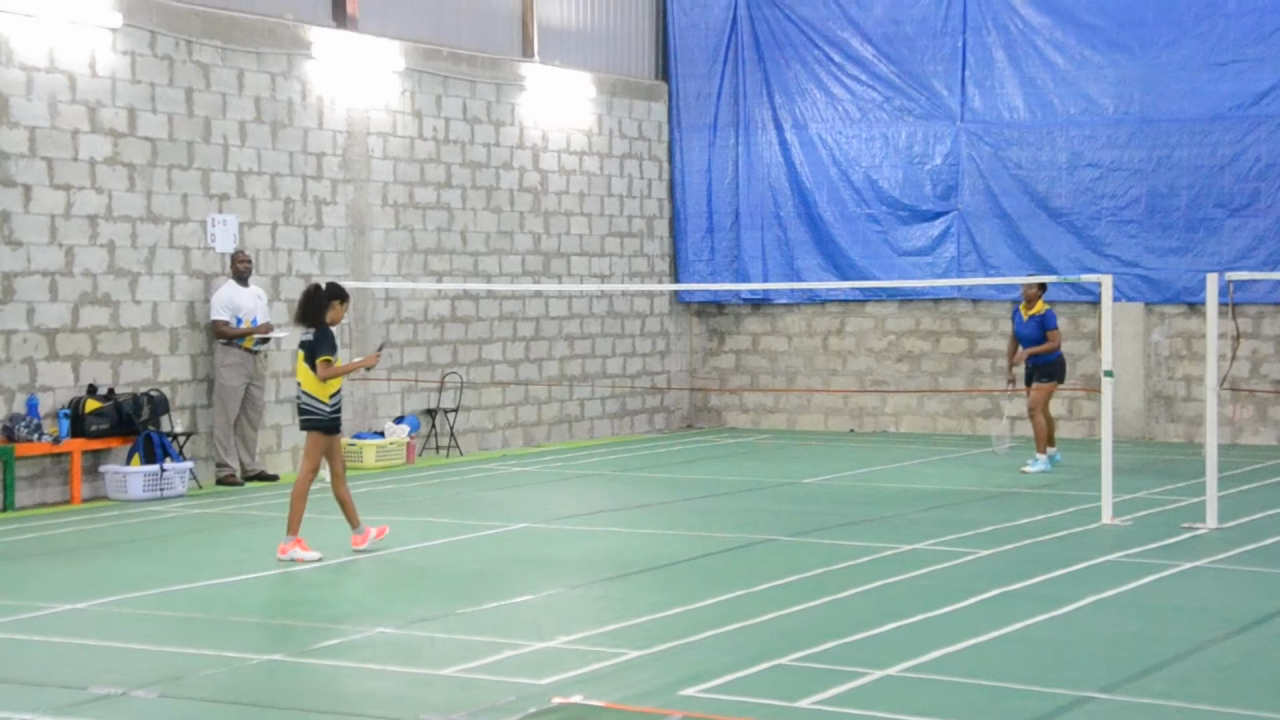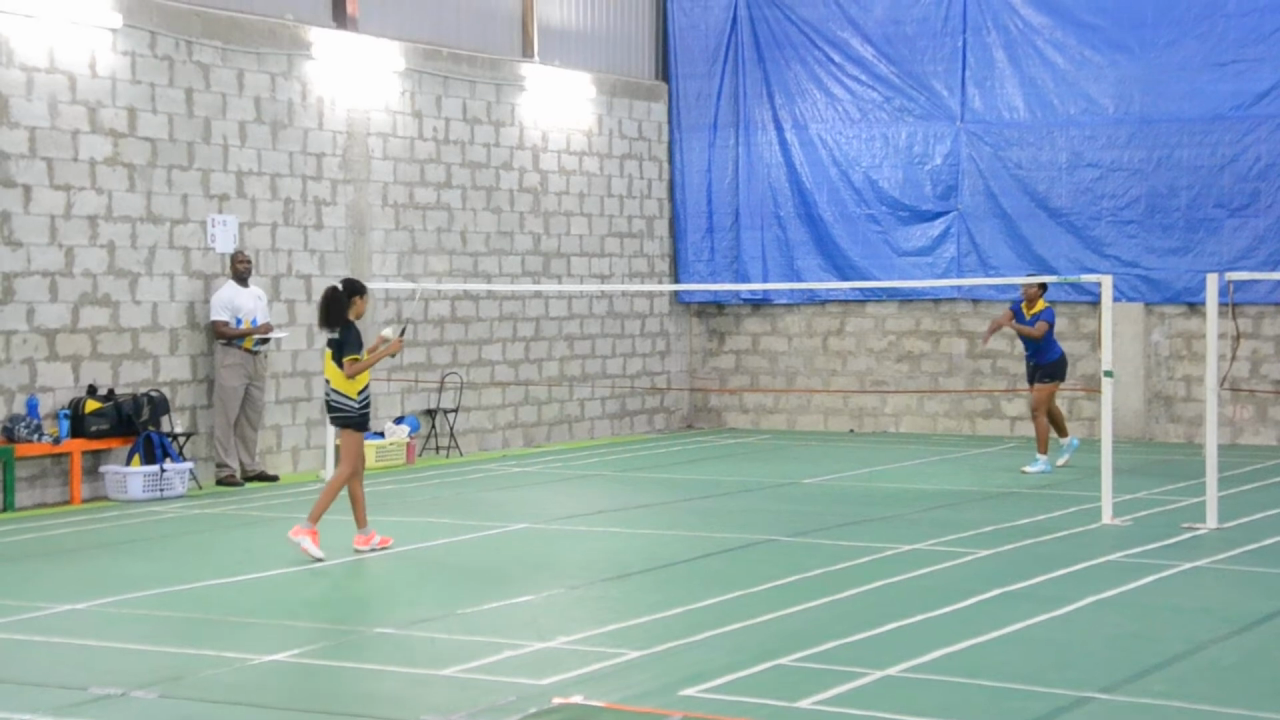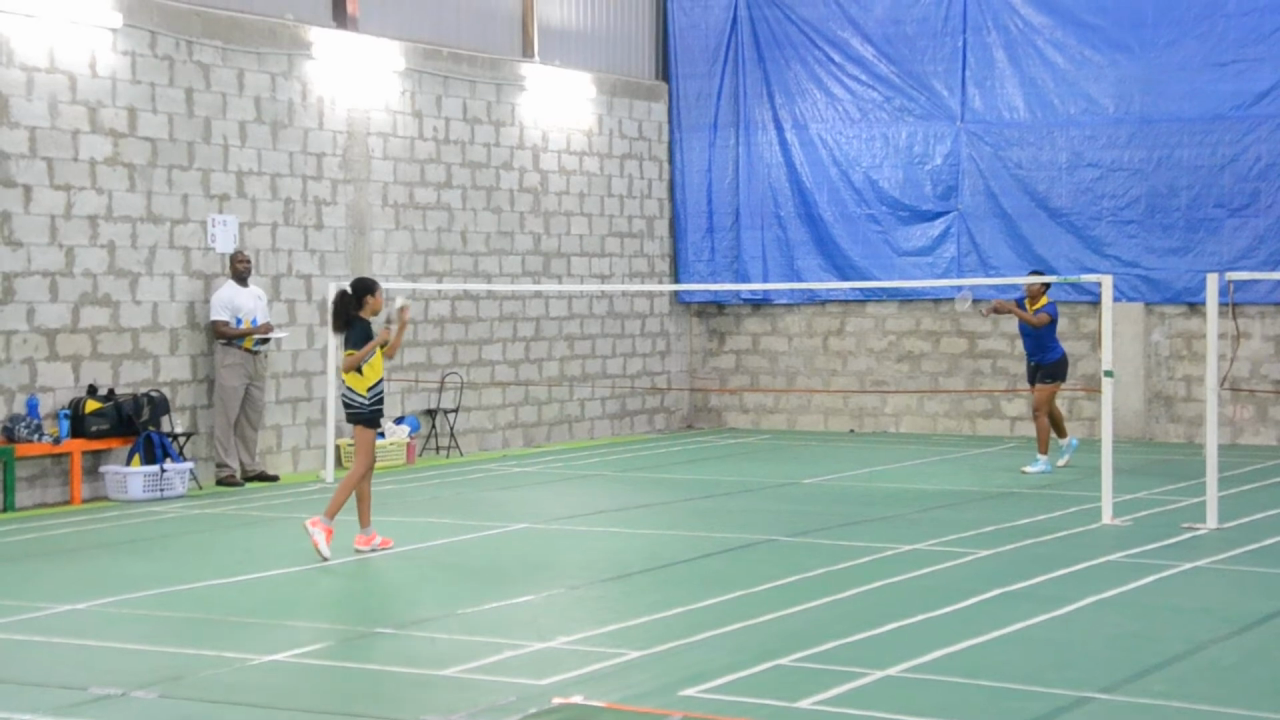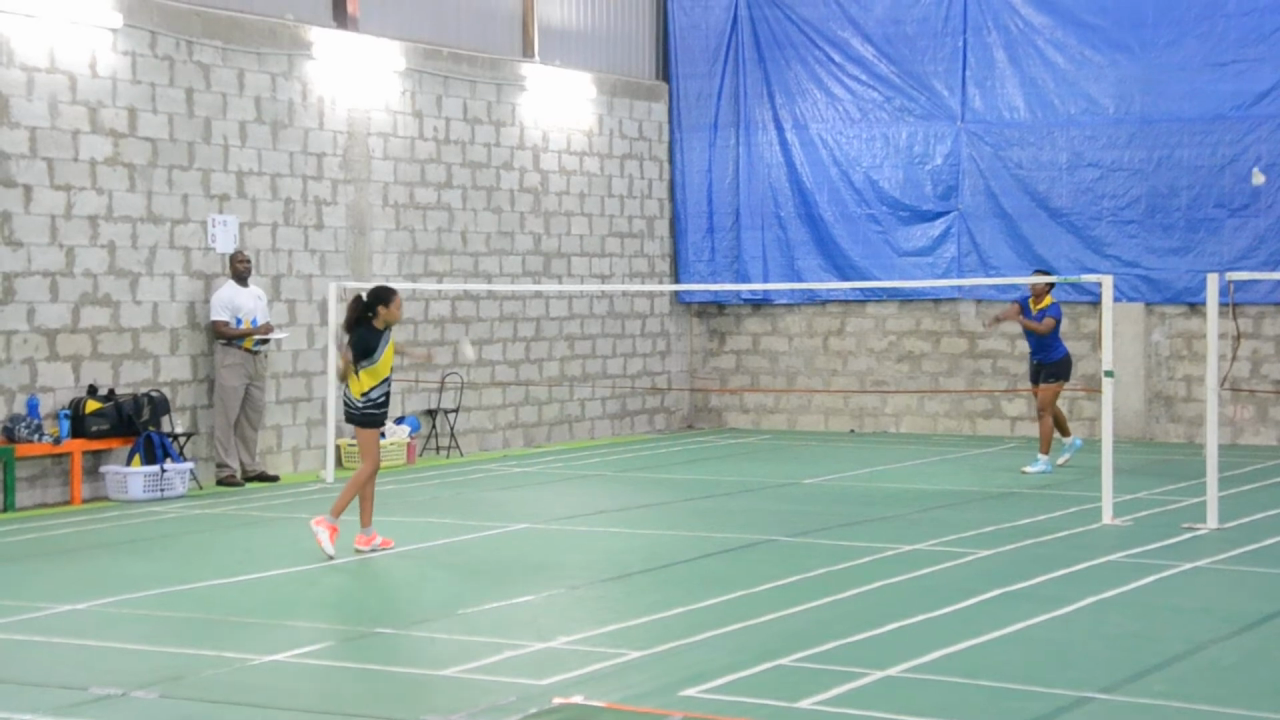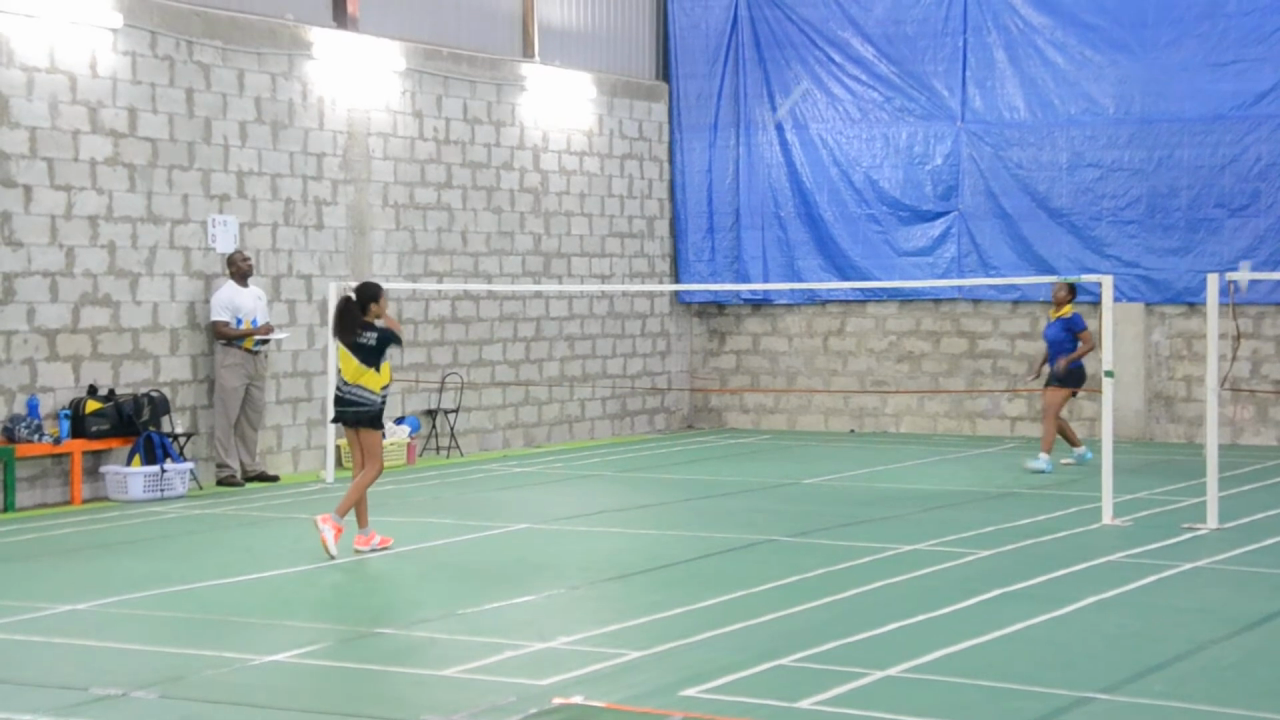
dt=0.4s
person 1, frame 1
left shoulder: (310, 332)
right shoulder: (324, 333)
right elbow: (323, 373)
left wrist: (342, 370)
right wrist: (360, 364)
left hip: (323, 410)
right hip: (321, 411)
left knee: (338, 472)
right knee: (308, 472)
left ankle: (359, 533)
right ankle: (290, 542)
person 1, frame 2
left shoulder: (337, 329)
right shoulder: (350, 331)
right elbow: (350, 371)
left wrist: (373, 349)
right wrist: (385, 353)
left hip: (346, 405)
right hip: (350, 407)
left knee: (357, 469)
right knee: (346, 470)
left ankle: (364, 534)
right ankle: (306, 528)
person 1, frame 3
left shoulder: (363, 326)
right shoulder: (359, 327)
left elbow: (388, 354)
right elbow: (347, 365)
left wrist: (401, 325)
right wrist: (376, 342)
left hip: (366, 403)
right hip: (363, 404)
left knee: (366, 467)
right knee: (360, 467)
left ankle: (366, 534)
right ankle: (323, 523)
person 1, frame 4
left shoulder: (383, 329)
right shoulder: (363, 336)
right elbow: (343, 376)
left wrist: (412, 353)
right wrist: (346, 363)
left hip: (374, 406)
right hip: (363, 407)
left knee: (370, 467)
right knee: (369, 467)
left ankle: (366, 535)
right ankle: (328, 522)
person 1, frame 5
left shoulder: (347, 330)
right shoulder: (380, 335)
right elbow: (397, 335)
right wrist: (387, 318)
left hip: (347, 402)
right hip: (367, 408)
left knee: (361, 468)
right knee: (373, 468)
left ankle: (364, 535)
right ankle: (332, 520)
person 2, frame 1
left shoulder: (259, 293)
right shoulder: (224, 294)
right elbow: (220, 330)
left wrist: (267, 332)
right wrist: (253, 330)
left hip: (256, 357)
right hip: (232, 357)
left knee: (252, 415)
right knee: (228, 416)
left ankle: (251, 467)
right ankle: (225, 470)
person 2, frame 2
left shoulder: (259, 294)
right shoulder: (224, 295)
right elbow: (219, 331)
left wrist: (267, 333)
right wrist: (252, 331)
left hip: (256, 358)
right hip: (232, 358)
left knee: (252, 416)
right knee: (227, 417)
left ankle: (251, 468)
right ankle: (225, 471)
person 2, frame 3
left shoulder: (259, 293)
right shoulder: (224, 295)
right elbow: (219, 331)
left wrist: (267, 332)
right wrist: (253, 331)
left hip: (257, 357)
right hip: (232, 357)
left knee: (253, 415)
right knee: (228, 416)
left ankle: (251, 467)
right ankle: (225, 471)
person 2, frame 4
left shoulder: (259, 293)
right shoulder: (224, 295)
right elbow: (219, 331)
left wrist: (267, 332)
right wrist: (253, 331)
left hip: (257, 357)
right hip: (232, 358)
left knee: (253, 415)
right knee: (228, 417)
left ankle: (251, 468)
right ankle: (226, 471)
person 2, frame 5
left shoulder: (259, 293)
right shoulder: (224, 295)
right elbow: (220, 332)
left wrist: (267, 333)
right wrist: (253, 332)
left hip: (257, 358)
right hip: (233, 358)
left knee: (253, 416)
right knee: (228, 417)
left ankle: (251, 467)
right ankle: (226, 471)
person 3, frame 1
left shoulder: (1046, 314)
right shoulder: (1018, 311)
left elbow: (1055, 344)
right elbow: (1014, 340)
left wrist: (1028, 352)
right wrist: (1009, 369)
left hip: (1050, 365)
right hip: (1032, 366)
left knee: (1035, 408)
right knee: (1041, 409)
left ankle: (1042, 460)
right ankle: (1052, 452)
person 3, frame 2
left shoulder: (1046, 311)
right shoulder: (1018, 307)
left elbow: (1037, 333)
right elbow: (1001, 320)
left wrist: (1010, 324)
right wrist: (989, 331)
left hip: (1051, 363)
right hip: (1033, 363)
left knee: (1037, 409)
right knee: (1047, 406)
left ankle: (1042, 461)
right ankle: (1068, 442)
person 3, frame 3
left shoulder: (1049, 307)
right shoulder: (1022, 303)
left elbow: (1036, 322)
right elbow: (1005, 308)
left wrist: (1011, 308)
right wrist: (992, 308)
left hip: (1052, 363)
right hip: (1034, 363)
left knee: (1038, 410)
right knee: (1047, 407)
left ankle: (1042, 461)
right ankle: (1067, 442)
person 3, frame 4
left shoulder: (1053, 308)
right shoulder: (1025, 303)
left elbow: (1043, 329)
right elbow: (1009, 312)
left wrist: (1017, 319)
right wrist: (996, 318)
left hip: (1056, 362)
right hip: (1037, 362)
left knee: (1043, 410)
right knee: (1048, 407)
left ankle: (1043, 461)
right ankle: (1070, 441)
person 3, frame 5
left shoulder: (1072, 318)
right shoulder: (1052, 316)
left elbow: (1089, 344)
left wrist: (1067, 359)
right wrist: (1040, 365)
left hip: (1070, 373)
right hip: (1056, 373)
left knee: (1049, 412)
right knee: (1051, 414)
left ankle: (1044, 460)
right ankle: (1081, 451)
